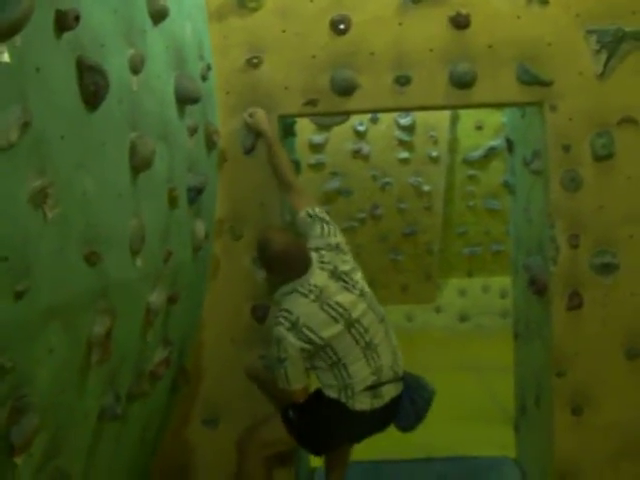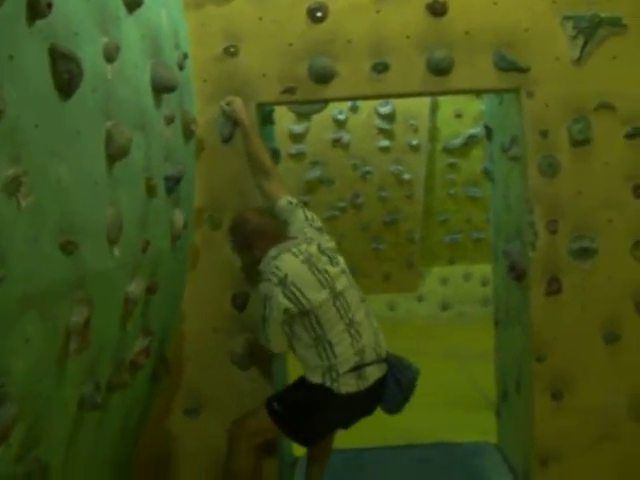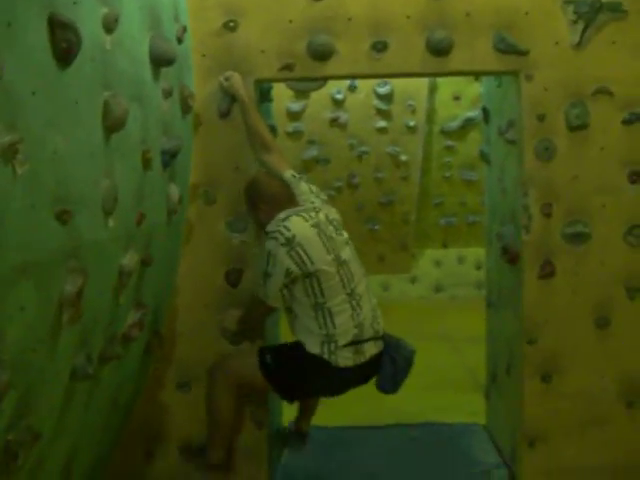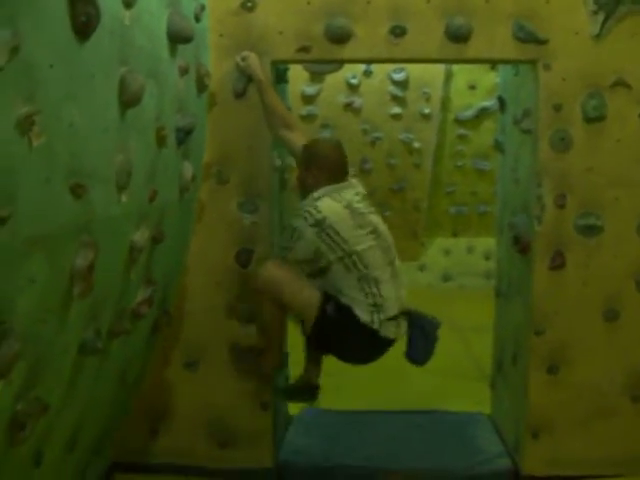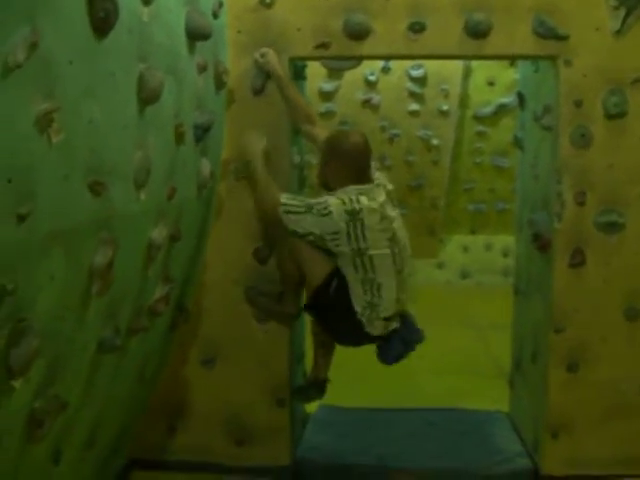
dt=0.4s
person 1, frame 1
left shoulder: (289, 321)
right shoulder: (331, 251)
left elbow: (294, 394)
right elbow: (294, 190)
left wrist: (258, 374)
right wrist: (268, 133)
left hip: (355, 409)
right hip: (392, 394)
left knee: (251, 444)
person 1, frame 2
left shoulder: (275, 280)
right shoulder: (310, 235)
left elbow: (272, 347)
right elbow: (269, 180)
left wrist: (248, 346)
right wrist: (245, 123)
left hip: (342, 391)
right hip: (374, 376)
left knee: (242, 433)
right knee: (321, 407)
person 1, frame 3
left shoulder: (284, 239)
right shoulder: (317, 206)
left elbow: (264, 304)
right elbow: (271, 154)
left wrist: (240, 330)
right wrist: (244, 99)
left hip: (335, 364)
right hip: (370, 353)
left knee: (223, 372)
left ankle: (217, 456)
right ankle: (301, 427)
person 1, frame 4
left shoulder: (316, 216)
right shoulder: (348, 188)
left elbow: (285, 268)
right elbow: (288, 130)
right wrist: (259, 78)
left hip: (365, 333)
right hip: (381, 322)
left knee: (269, 275)
right knee: (313, 289)
left ankle: (270, 356)
right ankle: (308, 380)
person 1, frame 5
left shoulder: (342, 210)
right shoulder: (375, 181)
left elbow: (269, 205)
right elbow: (311, 126)
left wrist: (255, 156)
right wrist: (279, 75)
left hip: (356, 322)
right hip: (383, 317)
left ankle: (287, 303)
right ankle: (318, 376)
